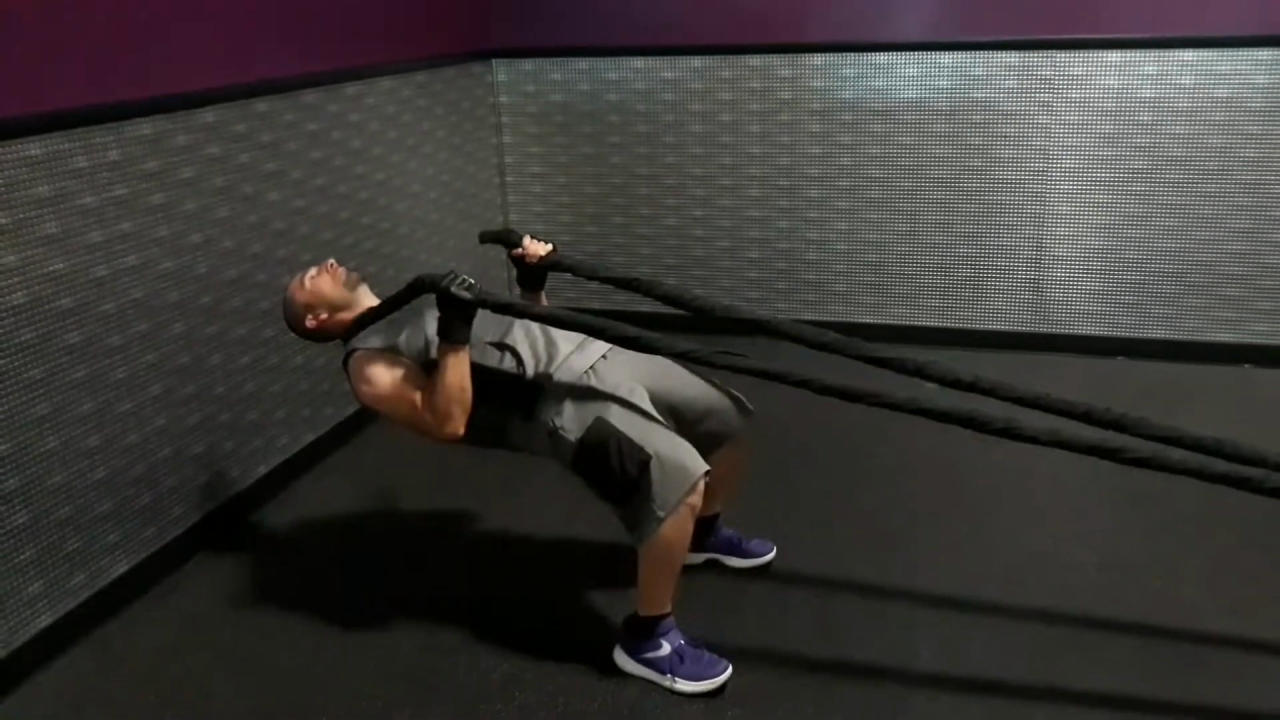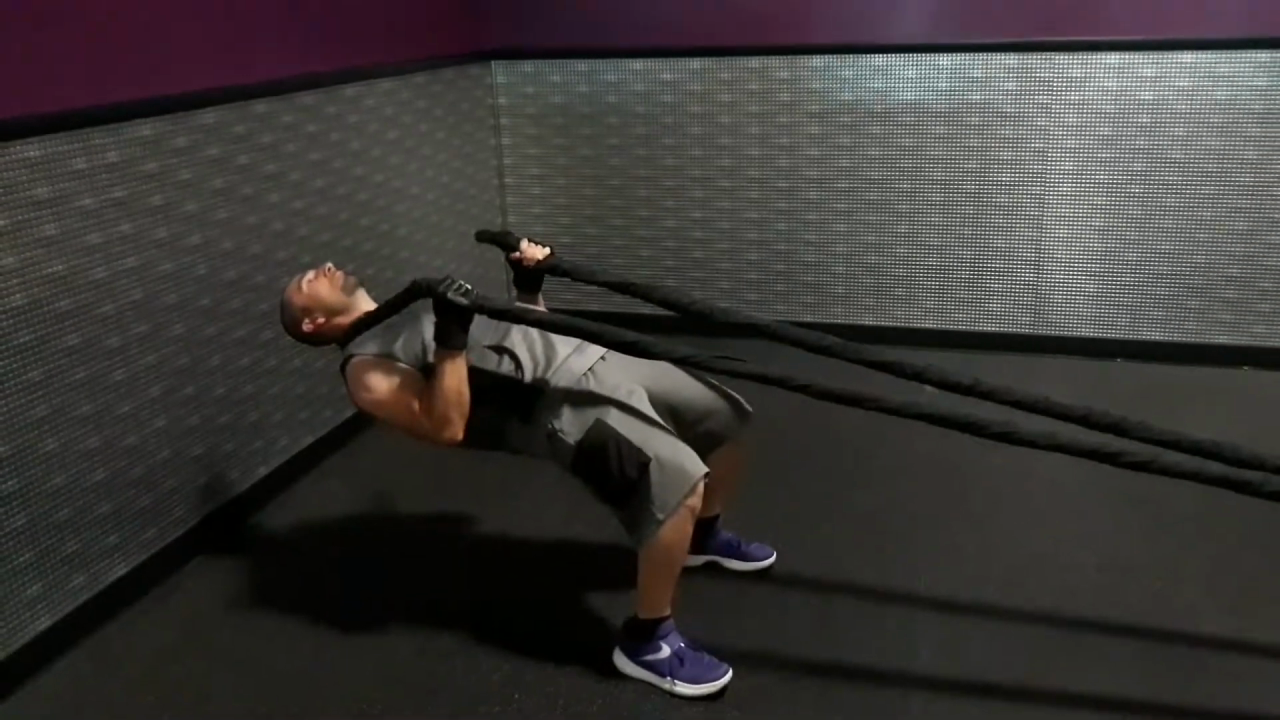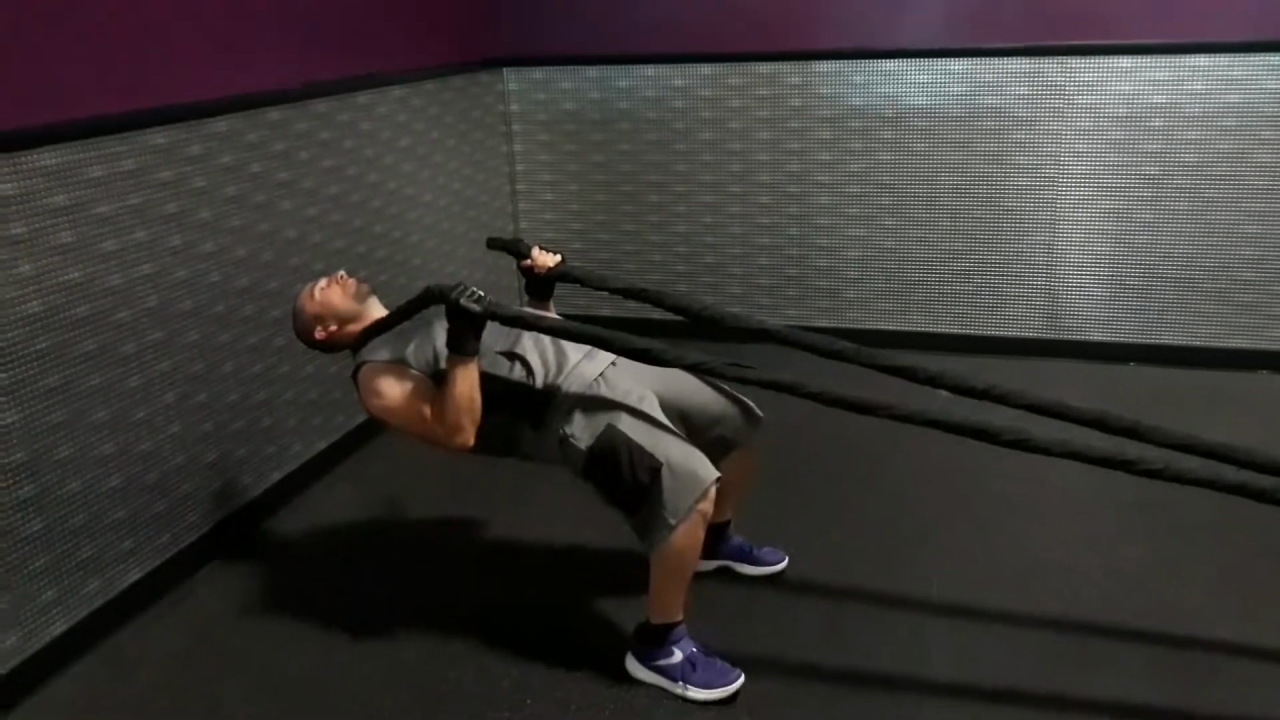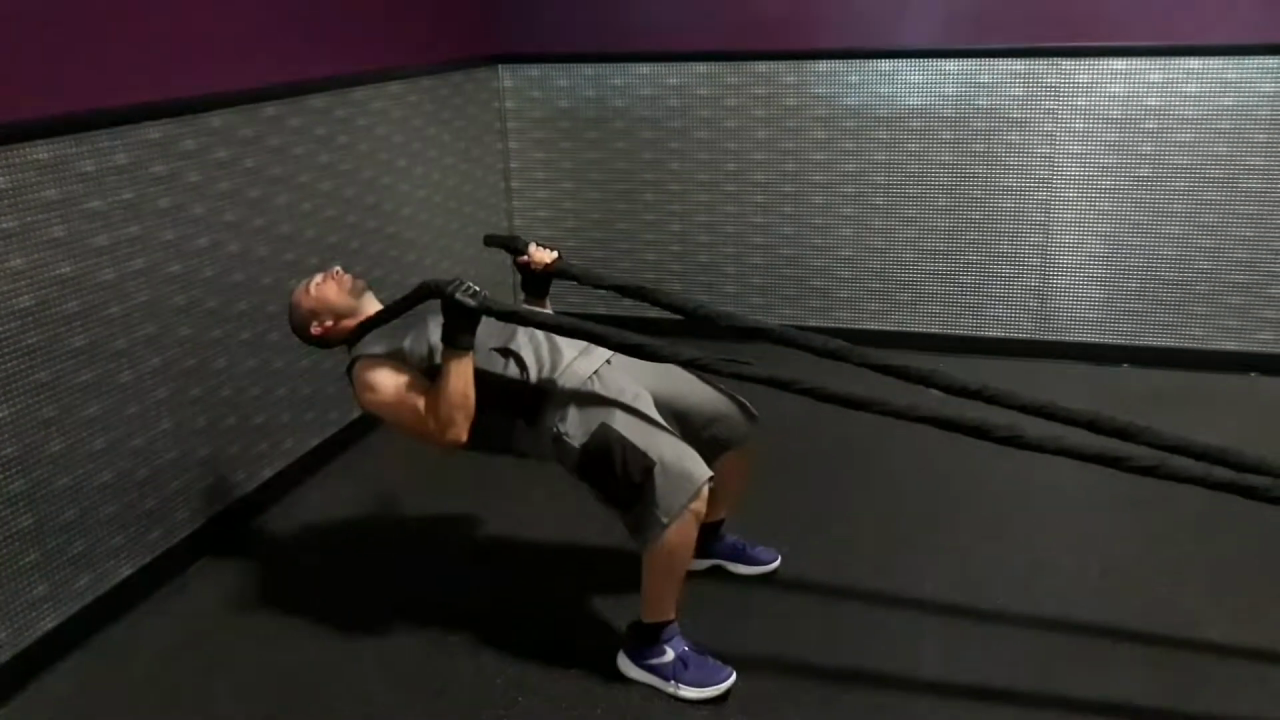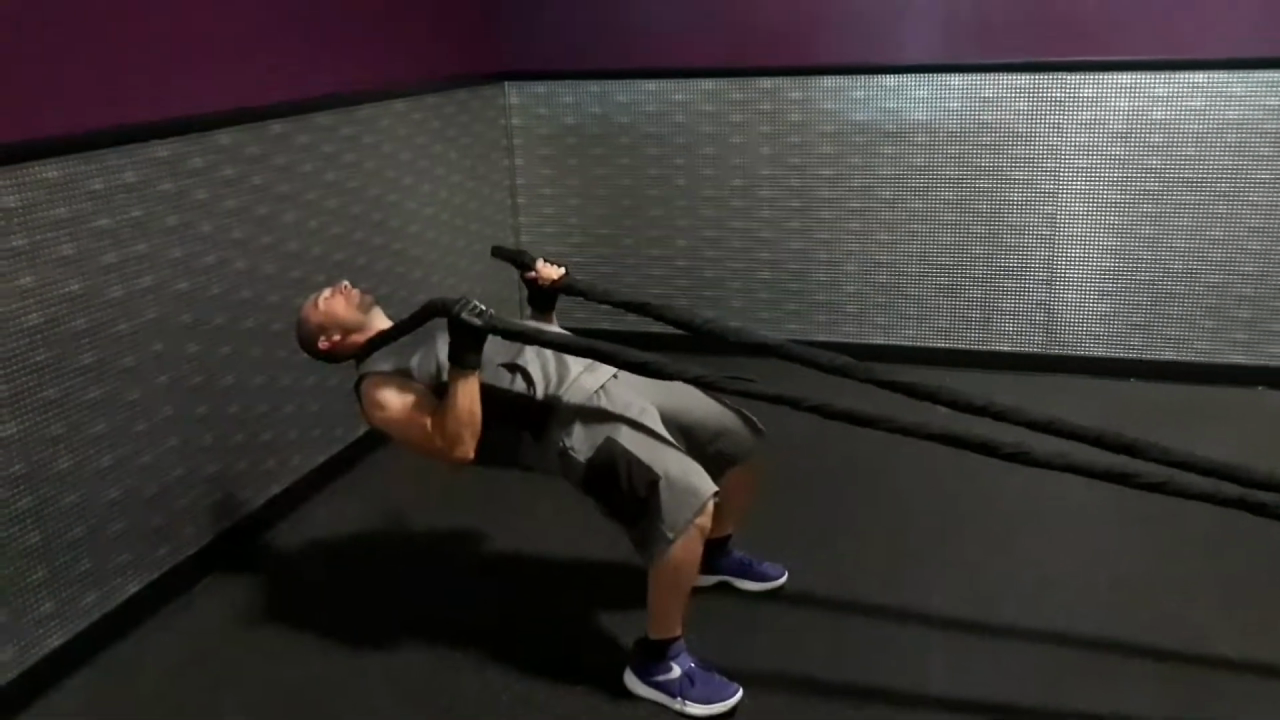
dt=0.3s
person 1, frame 1
left shoulder: (417, 310)
right shoulder: (368, 361)
right elbow: (448, 423)
left wrist: (532, 281)
right wrist: (454, 332)
right hip: (563, 397)
left knee: (728, 421)
right knee: (680, 479)
left ankle: (704, 534)
right ankle: (645, 638)
person 1, frame 2
left shoulder: (409, 317)
right shoulder: (366, 365)
right elbow: (446, 428)
left wrist: (529, 284)
right wrist: (451, 338)
right hip: (562, 398)
left knee: (726, 421)
right knee: (679, 481)
left ankle: (704, 535)
right ankle: (646, 641)
person 1, frame 3
left shoulder: (424, 322)
right shoulder: (376, 372)
right elbow: (458, 433)
left wrist: (539, 290)
right wrist: (463, 344)
right hip: (573, 404)
left knee: (737, 425)
right knee: (690, 486)
left ankle: (715, 541)
right ankle: (657, 645)
person 1, frame 4
left shoulder: (418, 317)
right shoulder: (372, 368)
right elbow: (451, 429)
left wrist: (536, 288)
right wrist: (459, 339)
right hip: (568, 402)
left knee: (734, 425)
right knee: (685, 486)
left ankle: (709, 539)
right ankle: (650, 645)
person 1, frame 5
left shoulder: (426, 334)
right shoulder: (379, 383)
right elbow: (458, 447)
left wrist: (543, 301)
right wrist: (464, 357)
right hip: (574, 415)
left knee: (739, 440)
right knee: (689, 501)
left ankle: (715, 556)
right ankle: (657, 662)
